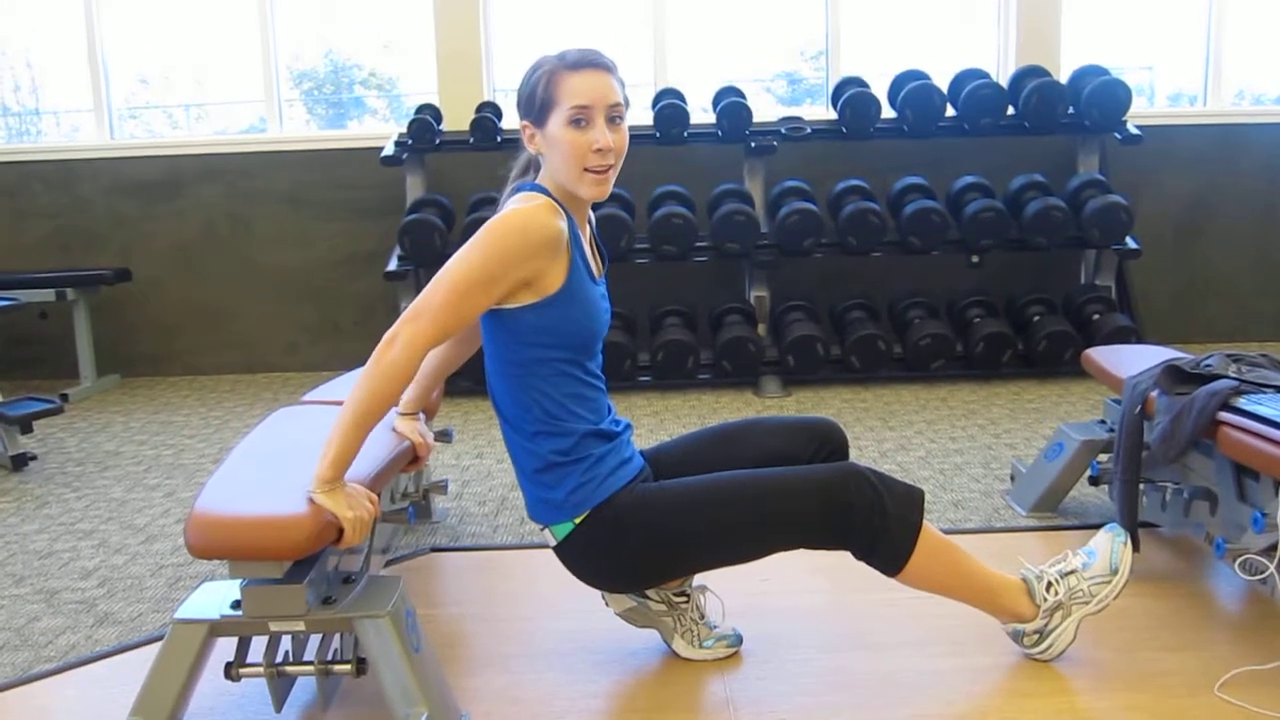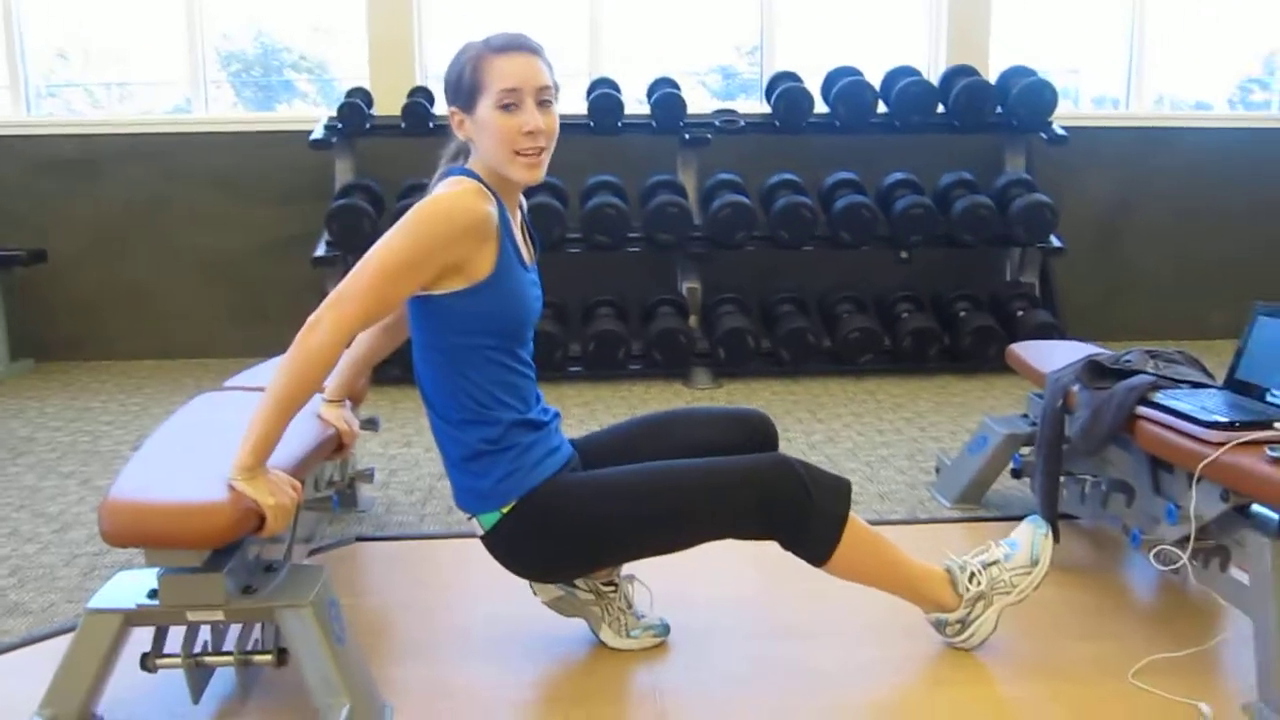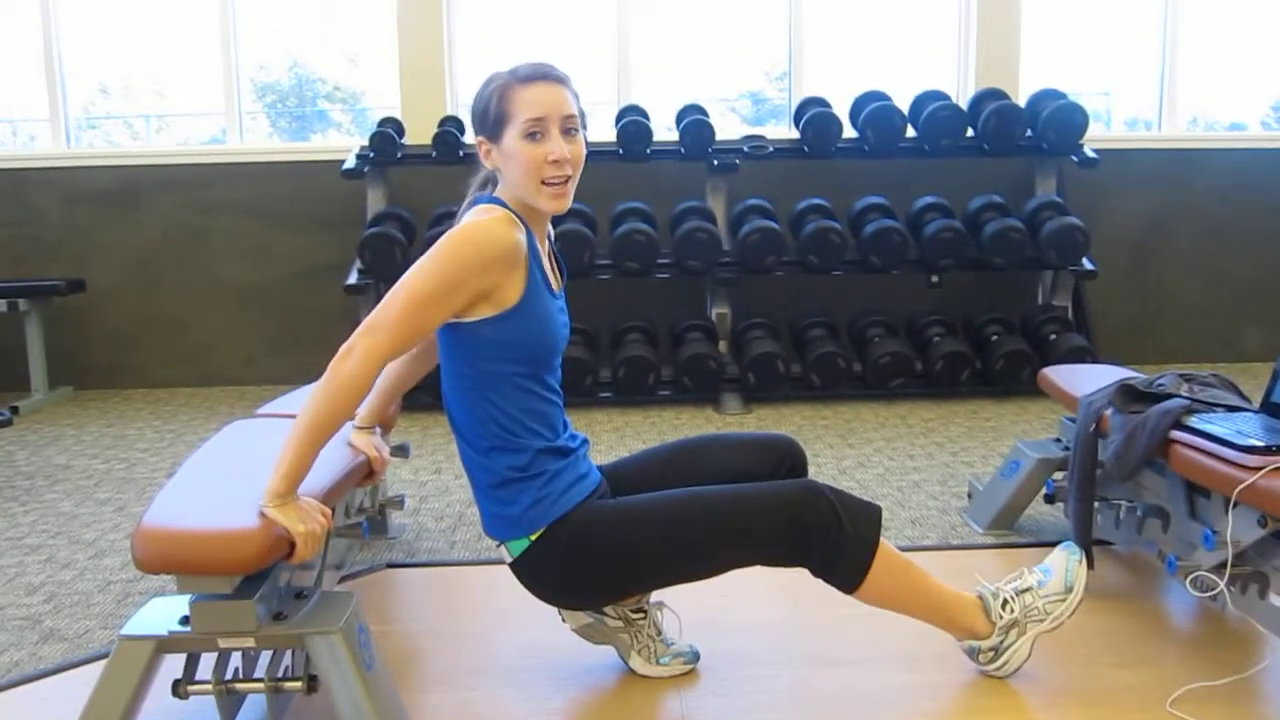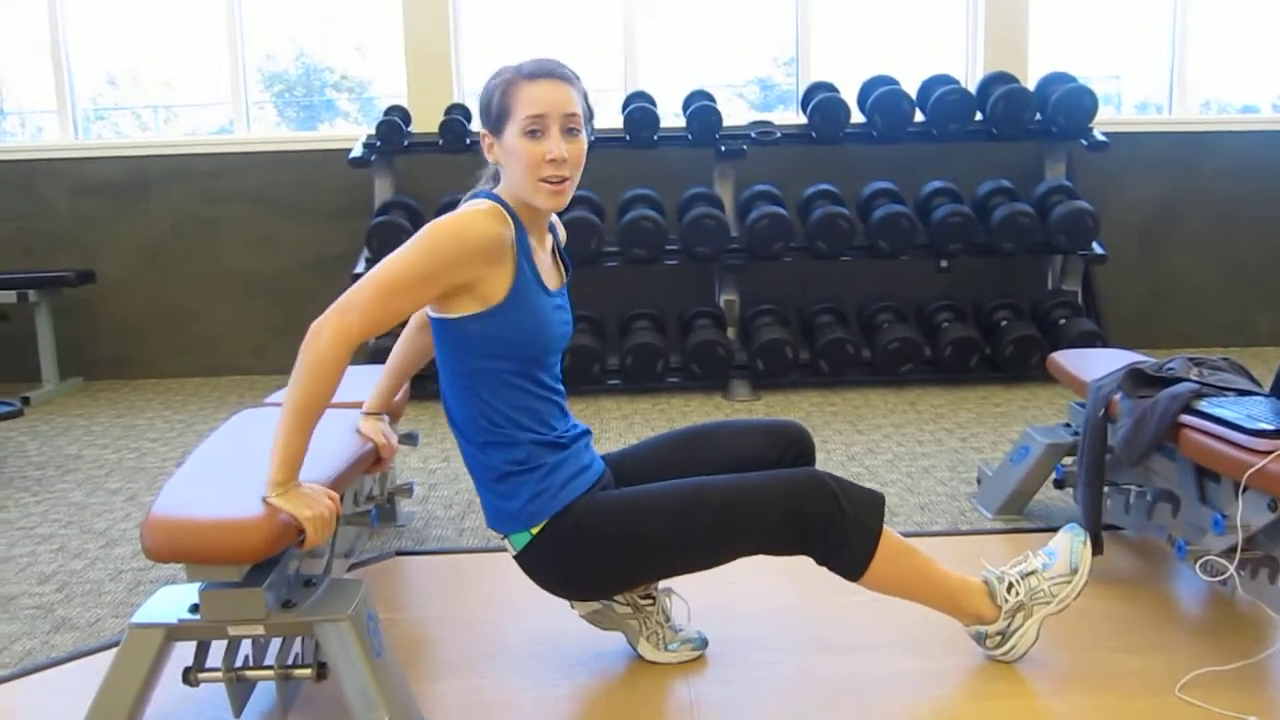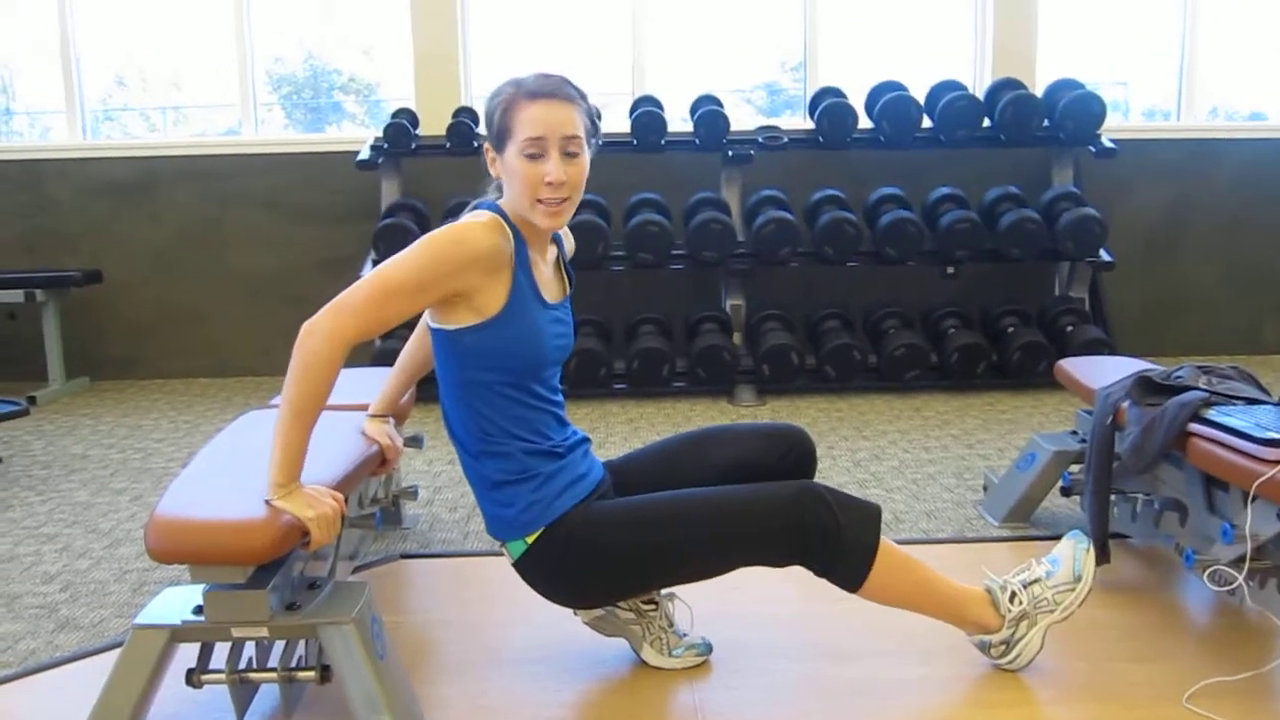
dt=0.5s
person 1, frame 1
left shoulder: (569, 217)
right shoulder: (531, 223)
left elbow: (469, 322)
right elbow: (407, 336)
left wrist: (414, 409)
right wrist: (330, 483)
left hip: (620, 477)
right hip: (599, 519)
left knee: (819, 442)
right knee: (849, 495)
left ankle: (661, 586)
right ankle: (1029, 606)
person 1, frame 2
left shoulder: (504, 205)
right shoulder: (460, 208)
left elbow: (403, 308)
right elbow: (332, 321)
left wrist: (339, 399)
right wrist: (252, 470)
left hip: (547, 468)
right hip: (527, 509)
left knee: (751, 434)
right knee: (781, 490)
left ankle: (591, 576)
right ankle: (953, 599)
person 1, frame 3
left shoulder: (532, 231)
right shoulder: (489, 235)
left elbow: (428, 332)
right elbow: (362, 350)
left wrist: (370, 427)
right wrist: (282, 497)
left hip: (576, 493)
right hip: (554, 536)
left knee: (777, 459)
right knee: (807, 512)
left ankle: (619, 603)
right ankle: (984, 624)
person 1, frame 4
left shoulder: (546, 232)
right shoulder: (478, 230)
left elbow: (436, 314)
right elbow: (333, 329)
left wrist: (378, 412)
right wrist: (286, 485)
left hip: (584, 482)
right hip: (558, 528)
left knee: (784, 448)
right knee: (812, 503)
left ankle: (629, 593)
right ankle: (990, 611)
person 1, frame 5
left shoulder: (552, 240)
right shoulder: (478, 240)
left elbow: (444, 320)
right elbow: (324, 332)
left wrist: (382, 415)
right wrist: (286, 487)
left hip: (584, 487)
right hip: (555, 536)
left knee: (785, 450)
right knee: (807, 515)
left ankle: (632, 596)
right ankle: (993, 618)
